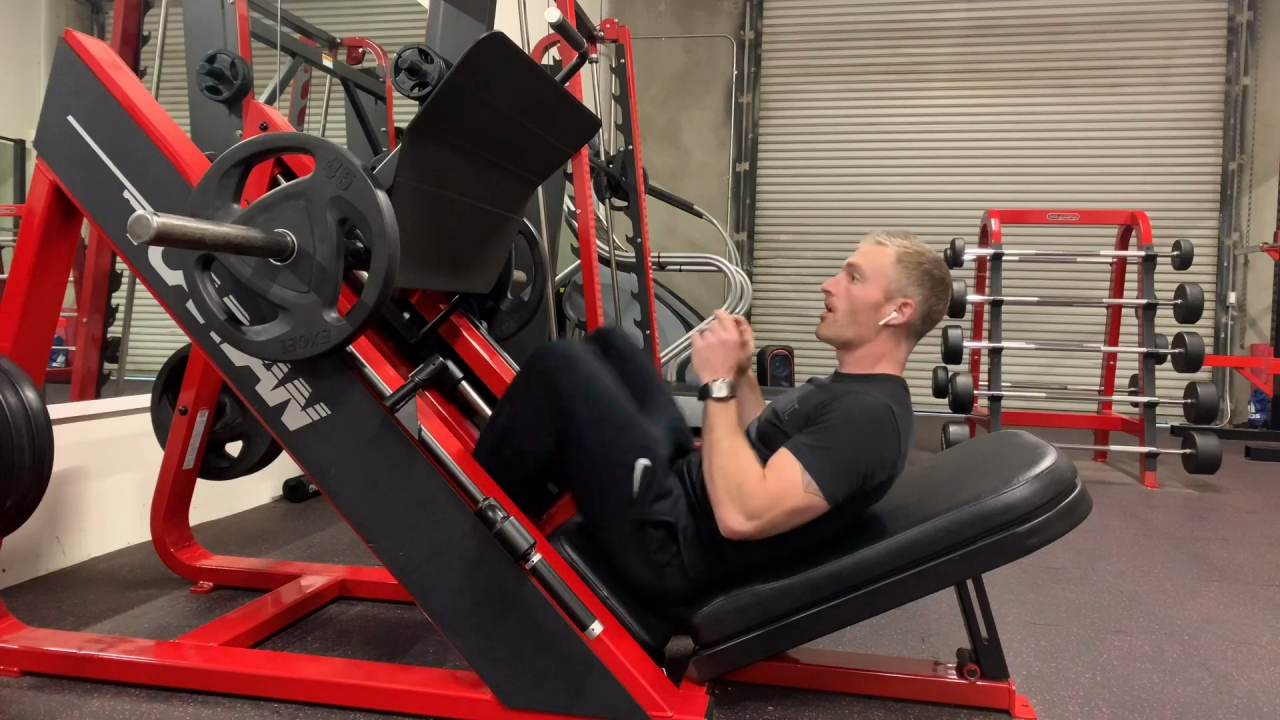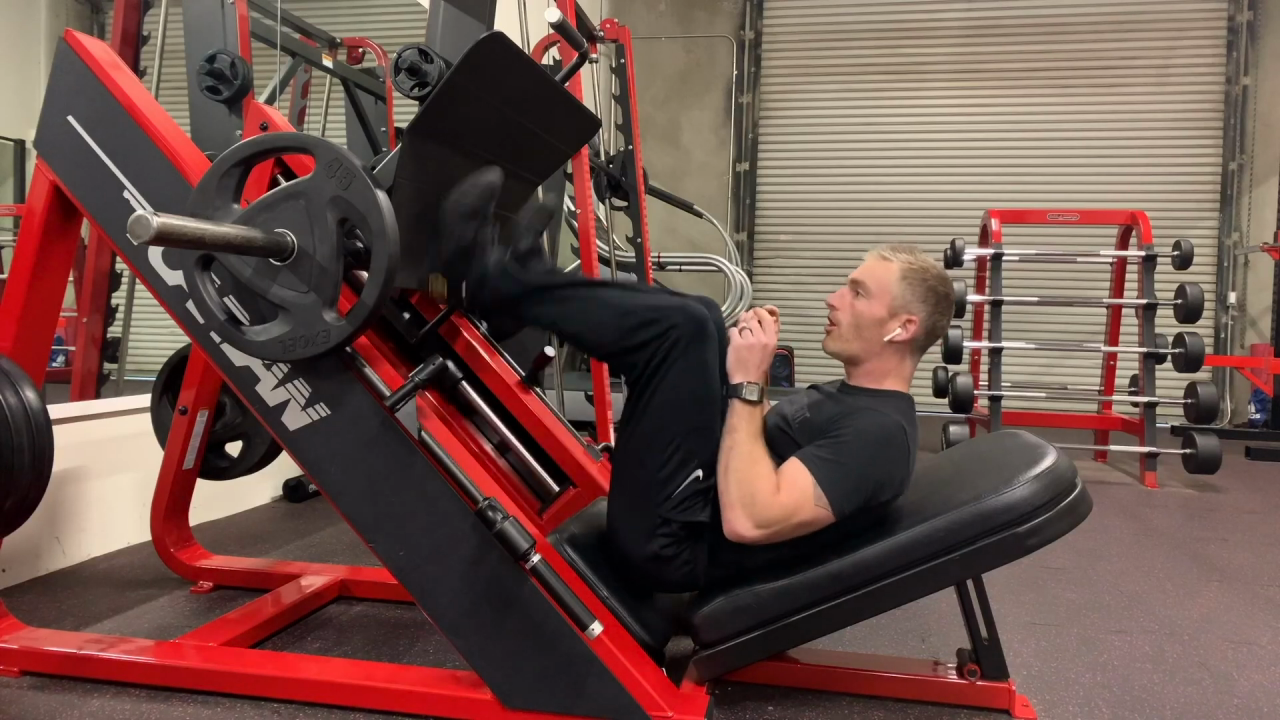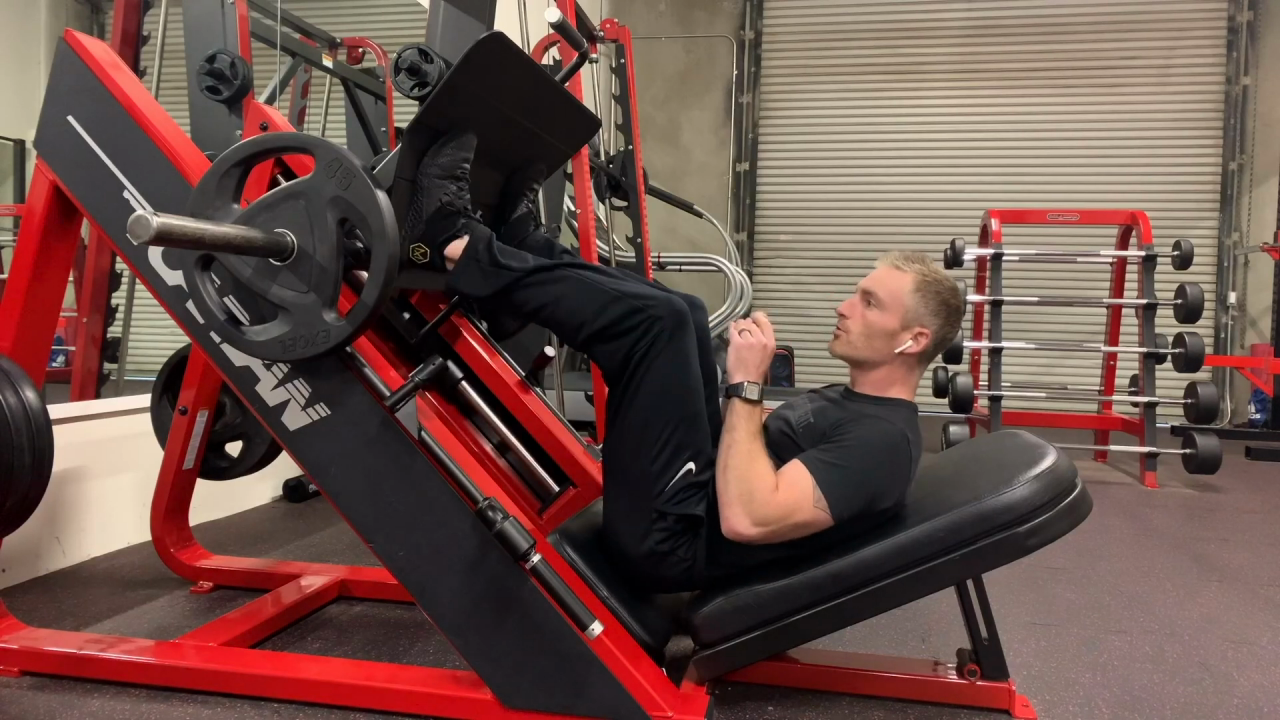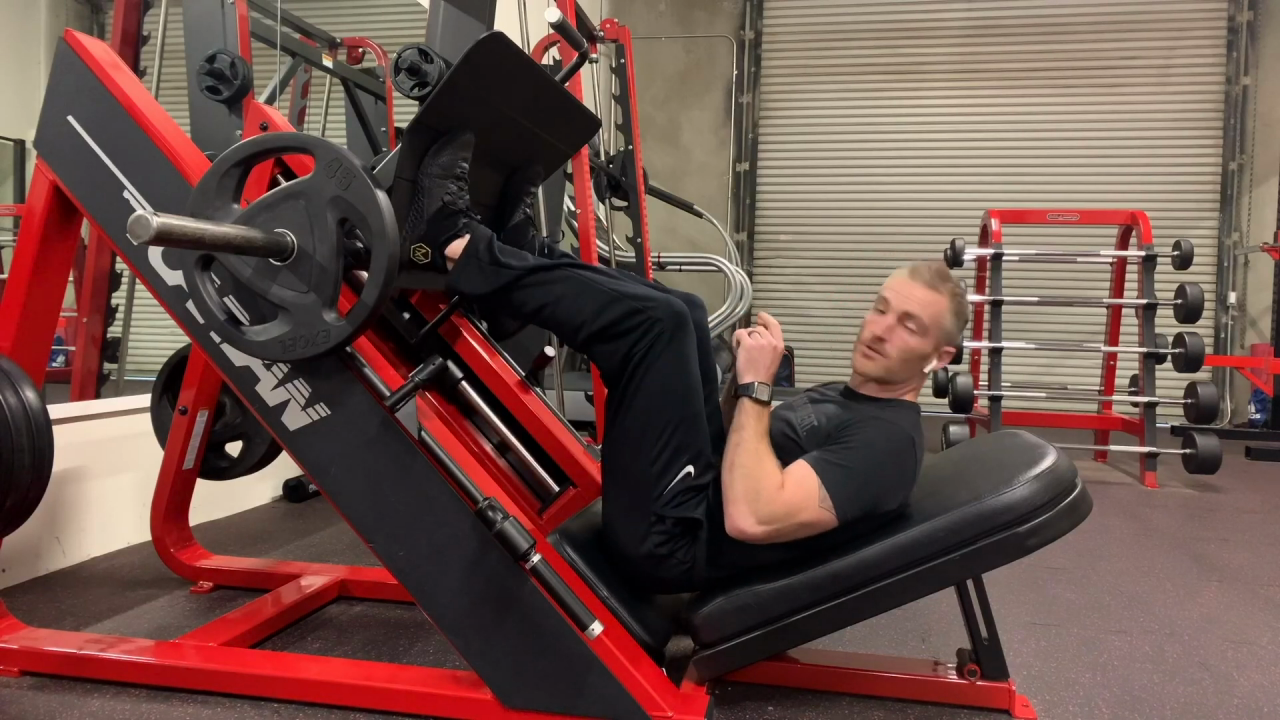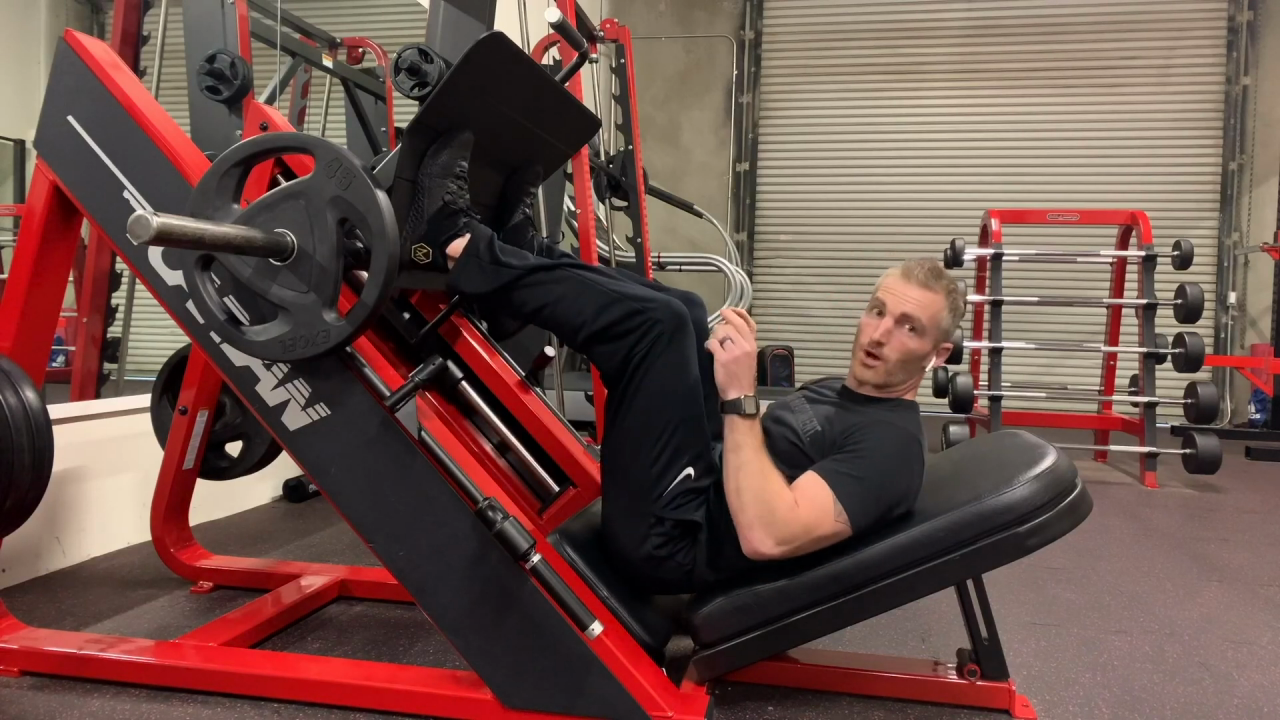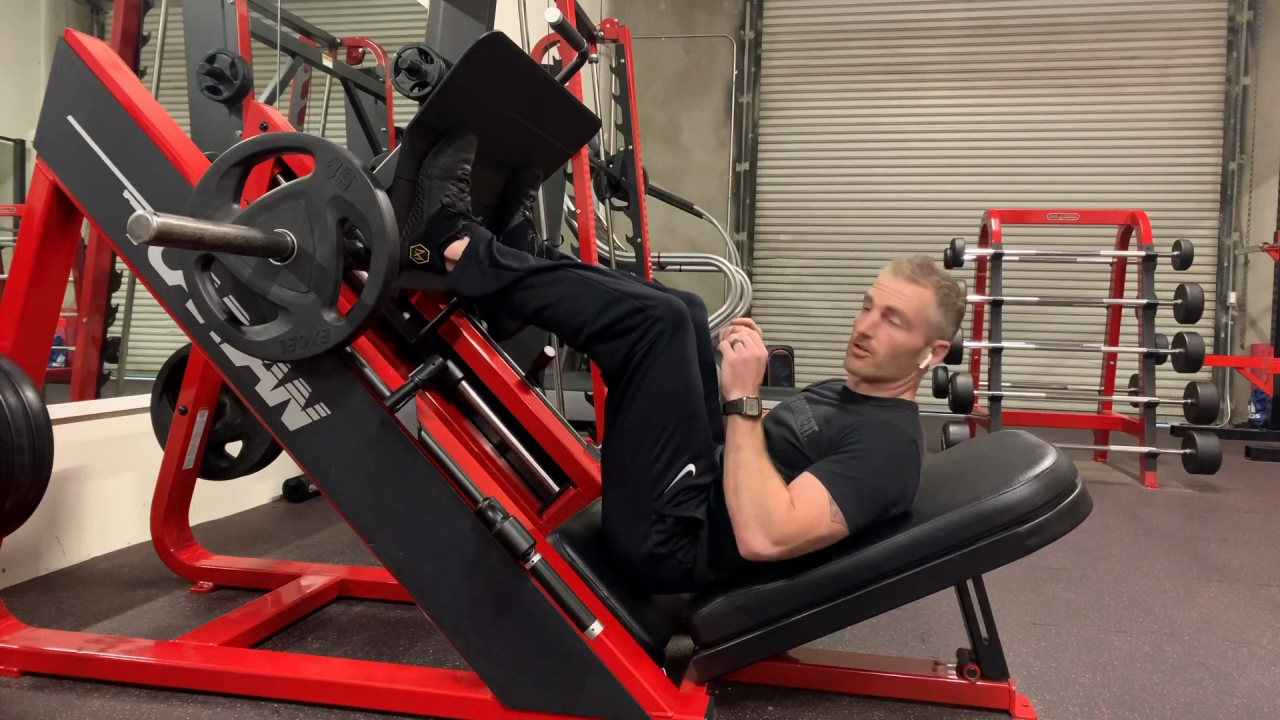
dt=0.3s
person 1, frame 1
left shoulder: (869, 416)
right shoulder: (852, 389)
left elbow: (740, 515)
left wrist: (719, 384)
right wrist: (741, 369)
left hip: (669, 550)
left knee: (563, 367)
right knee: (606, 345)
person 1, frame 2
left shoulder: (877, 432)
right shoulder: (846, 396)
left elbow: (747, 521)
left wrist: (744, 384)
right wrist: (752, 355)
left hip: (671, 543)
left knee: (682, 329)
right knee: (692, 323)
left ankle: (483, 278)
right ankle: (515, 272)
person 1, frame 3
left shoulder: (882, 439)
right shoulder: (847, 402)
left elbow: (746, 520)
left wrist: (745, 385)
right wrist: (748, 370)
left hip: (671, 537)
right hip: (696, 494)
left knee: (656, 320)
right knee: (677, 317)
left ankle: (454, 244)
right ankle: (519, 242)
person 1, frame 4
left shoulder: (887, 440)
right shoulder: (843, 399)
left elbow: (750, 518)
left wrist: (754, 387)
right wrist: (742, 383)
left hip: (670, 538)
right hip: (695, 499)
left knee: (655, 320)
right knee: (676, 315)
left ankle: (454, 244)
right ankle: (519, 246)
person 1, frame 5
left shoulder: (891, 445)
right shoulder: (834, 390)
left elbow: (765, 536)
left wrist: (739, 397)
right wrist: (730, 364)
left hip: (669, 541)
right hip: (702, 498)
left knee: (654, 322)
right knee: (676, 314)
left ankle: (454, 244)
right ankle: (518, 245)
person 1, frame 6
left shoulder: (888, 443)
right shoulder: (839, 392)
left elbow: (762, 538)
left wrist: (743, 400)
right wrist: (736, 372)
left hip: (670, 539)
right hip: (700, 498)
left knee: (655, 321)
right knee: (676, 316)
left ankle: (454, 246)
right ankle: (519, 250)
